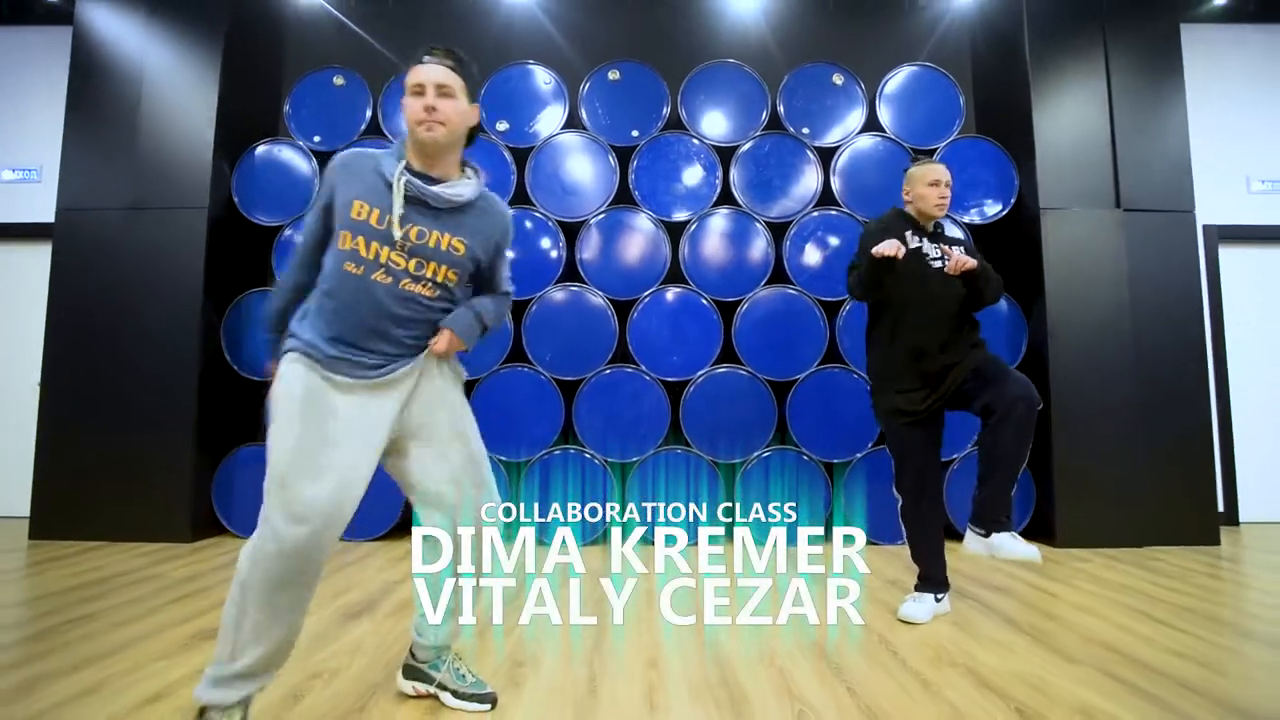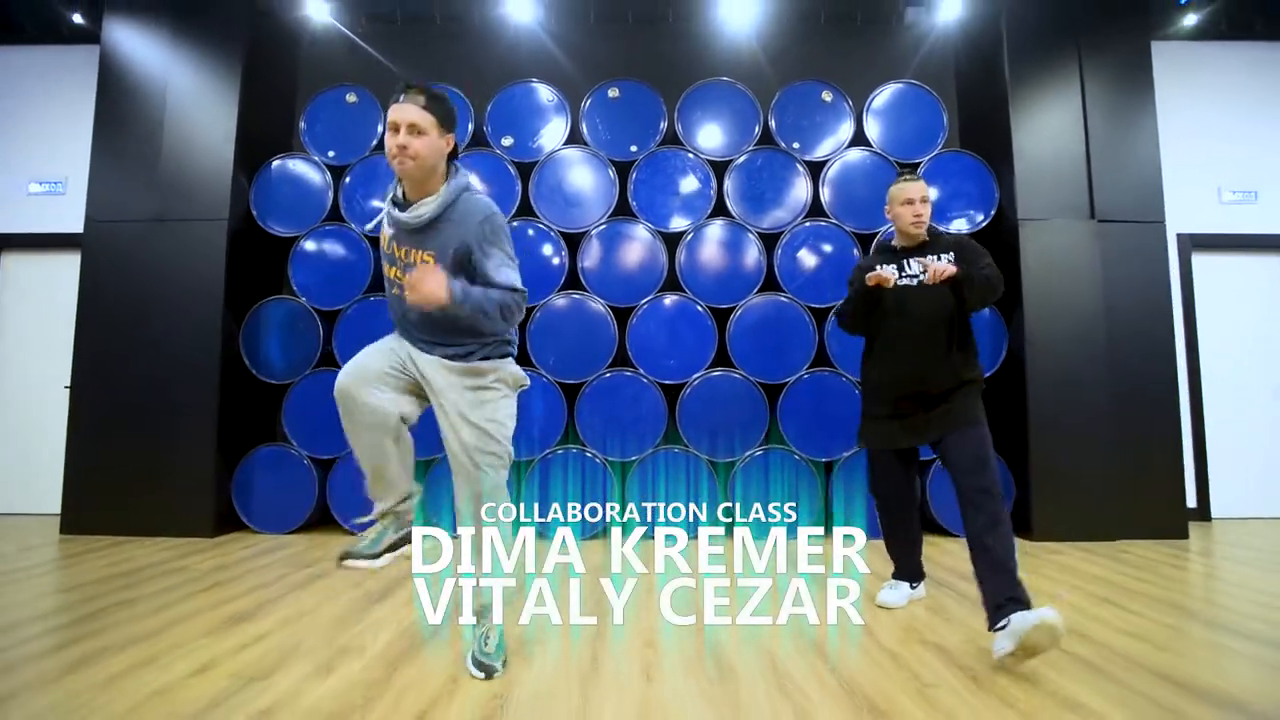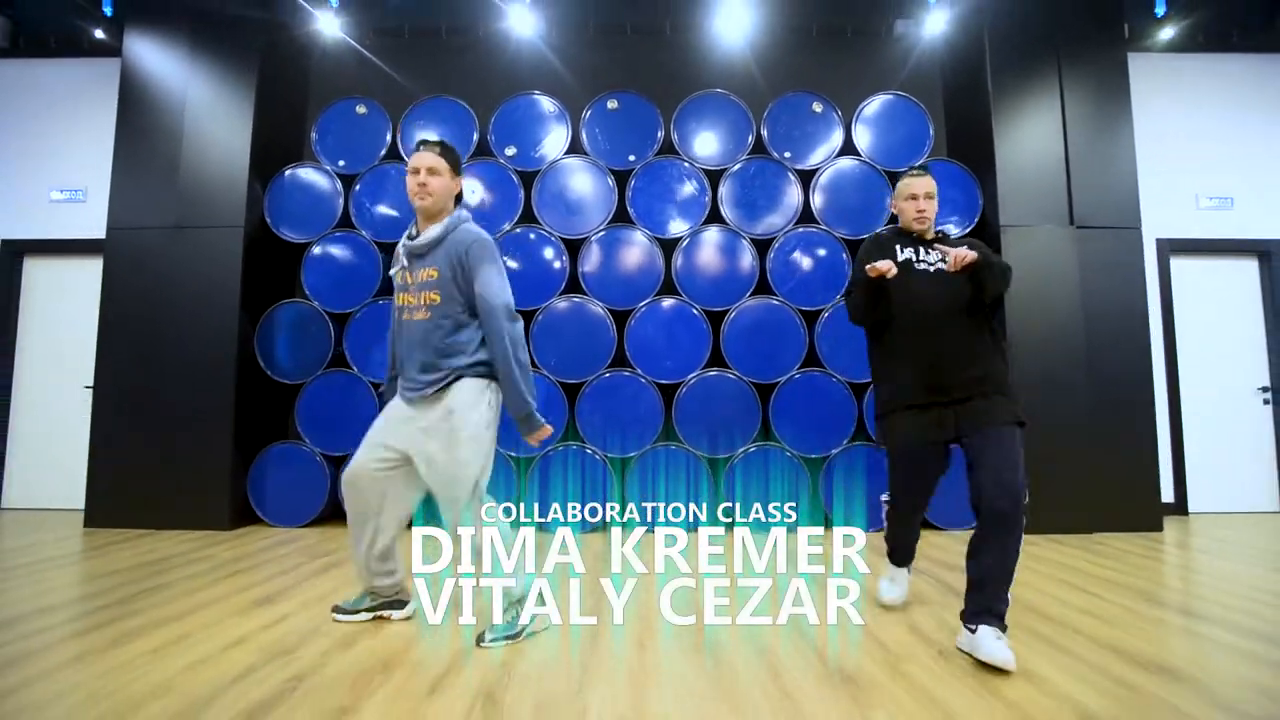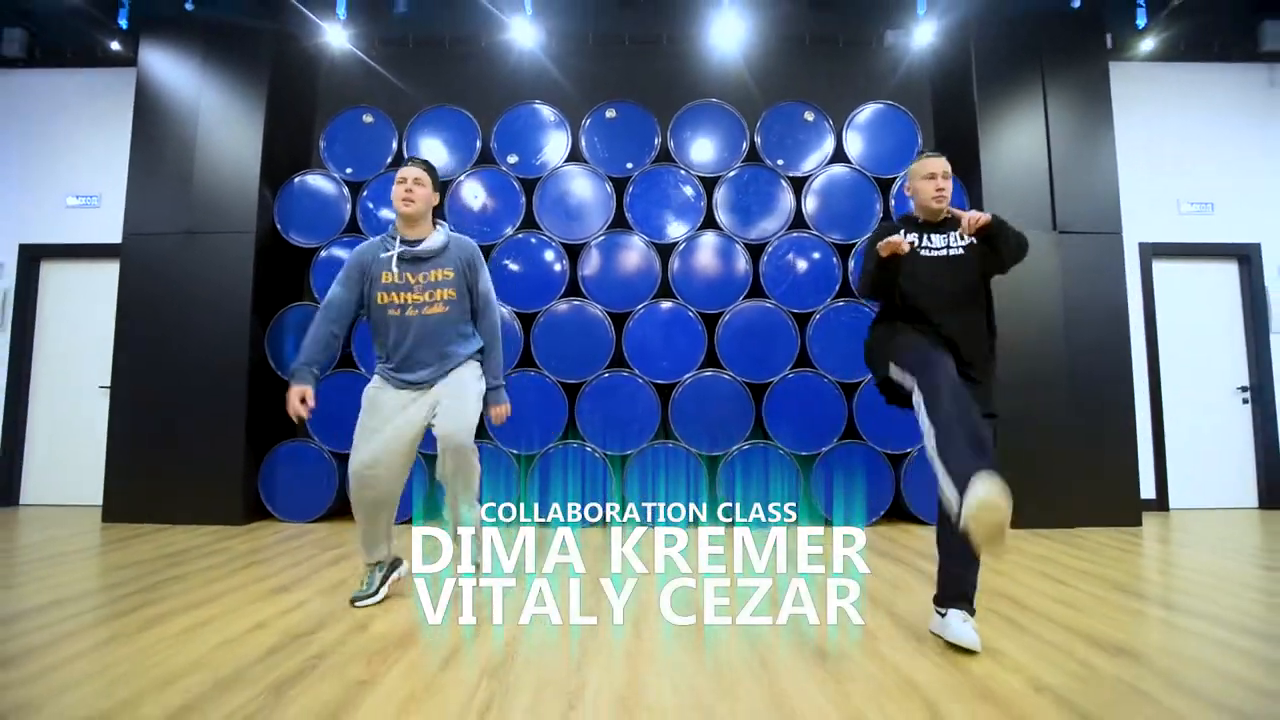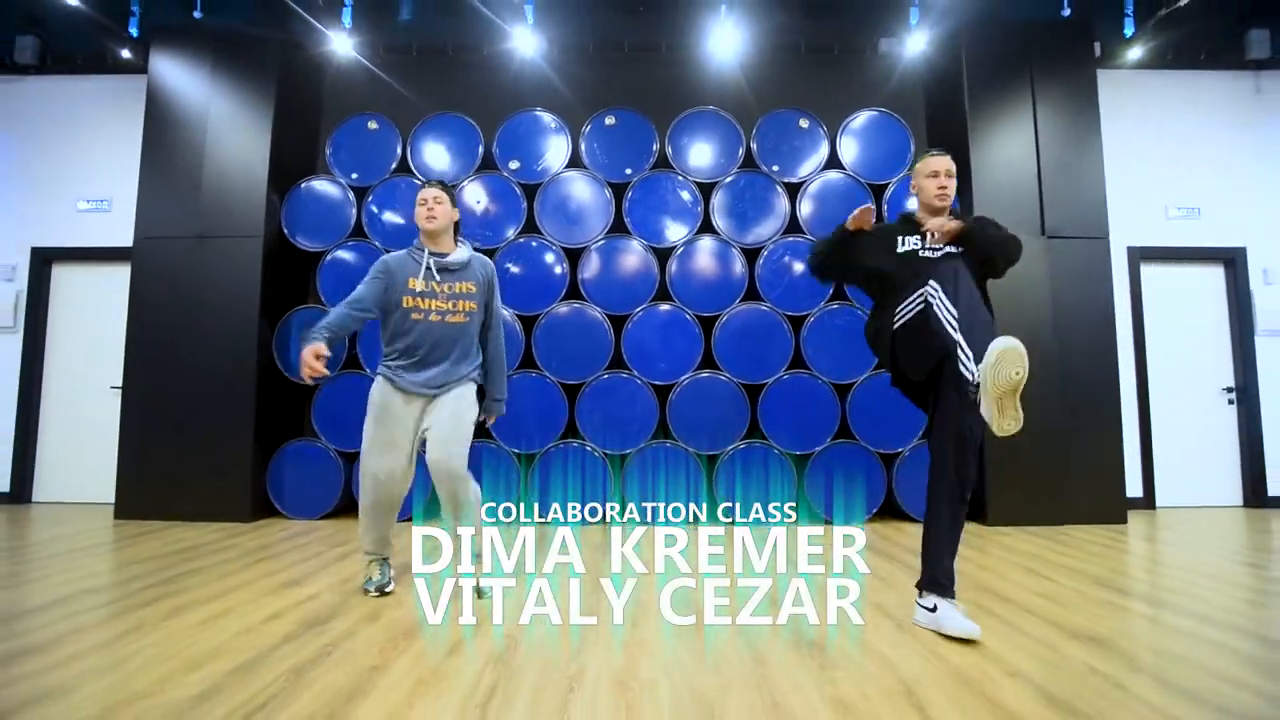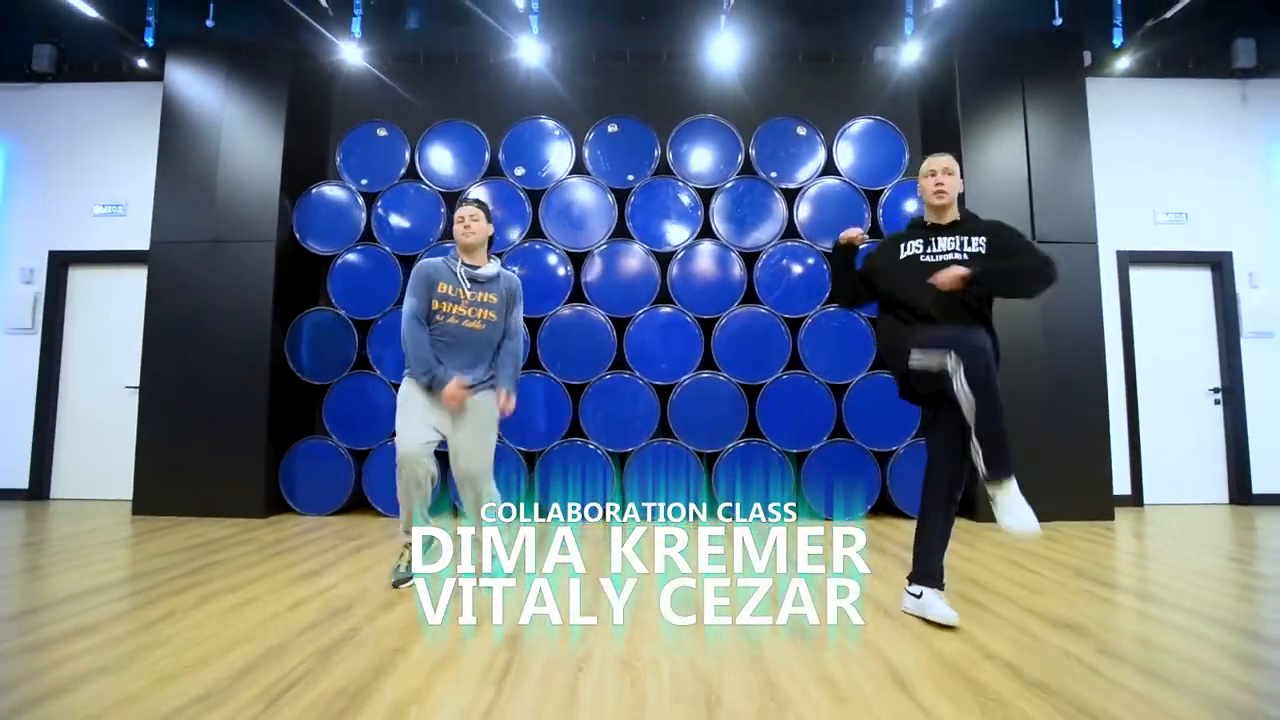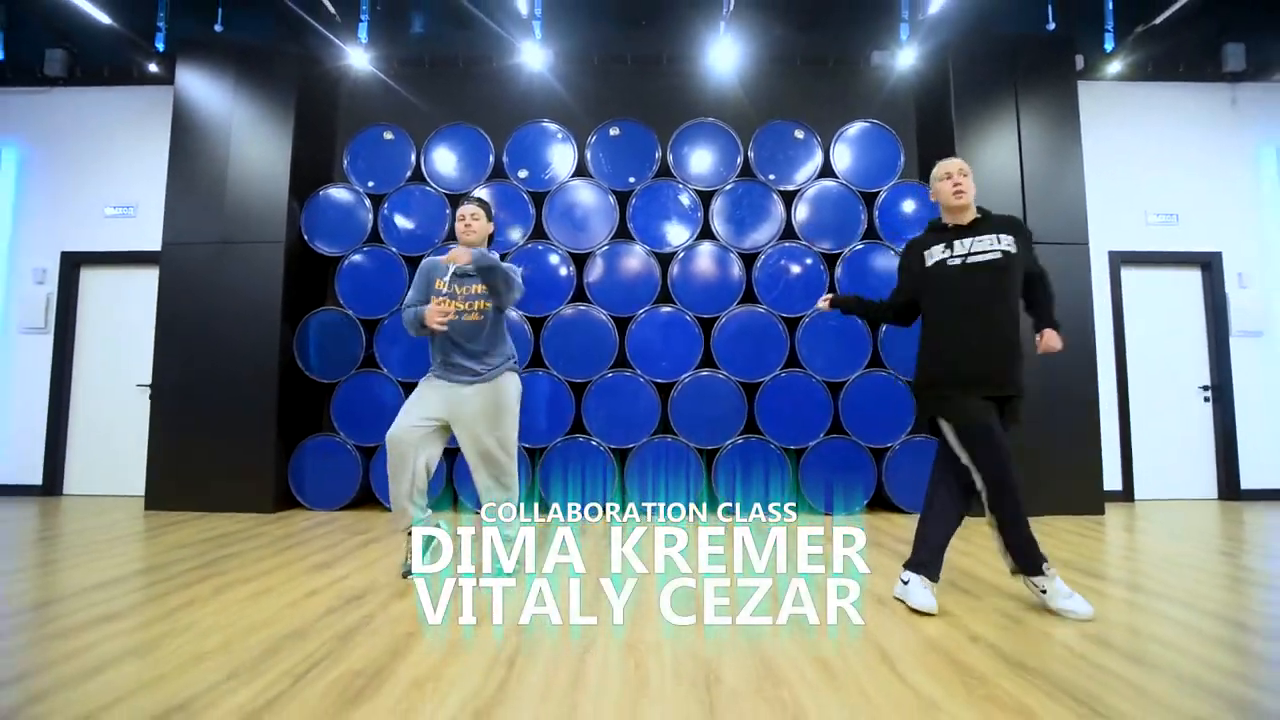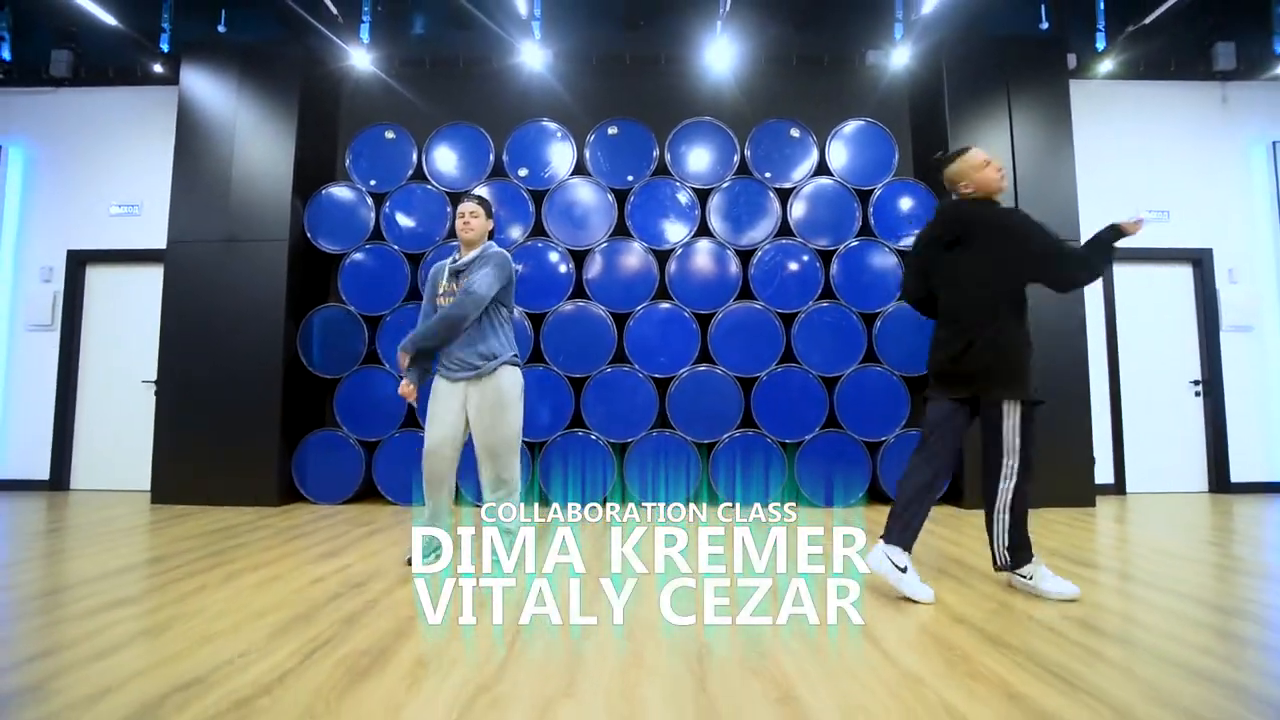
dt=0.3s
person 1, frame 1
left shoulder: (955, 243)
right shoulder: (885, 230)
left elbow: (991, 293)
right elbow: (859, 286)
left wrist: (974, 270)
right wrist: (880, 260)
left hip: (961, 358)
right hip: (902, 375)
left knee: (1018, 400)
right knee: (918, 483)
left ankle: (989, 527)
right ankle: (932, 589)
person 1, frame 2
left shoulder: (957, 249)
right shoulder: (872, 262)
left elbow: (991, 287)
right elbow: (852, 323)
left wrist: (955, 275)
right wrist: (868, 289)
left hip: (953, 395)
right hip: (889, 403)
left knee: (982, 493)
right knee: (893, 496)
left ankle: (1008, 617)
right ankle: (908, 576)
person 1, frame 3
left shoulder: (959, 248)
right shoulder: (880, 246)
left elbow: (997, 284)
right elbow: (859, 313)
left wrist: (976, 262)
right wrist: (873, 282)
left hip: (984, 390)
right hip: (915, 394)
left knee: (1005, 499)
right knee: (909, 494)
left ankle: (983, 622)
right ankle: (899, 562)
person 1, frame 4
left shoulder: (973, 231)
right shoulder: (892, 233)
left elbow: (1014, 251)
right elbow: (871, 290)
left wrist: (989, 225)
right wrist: (885, 259)
left hip: (966, 366)
right hip: (907, 346)
right knee: (937, 378)
left ankle: (952, 606)
right ankle: (971, 490)
person 1, frame 5
left shoulder: (976, 230)
right shoulder: (885, 237)
left elbow: (1007, 253)
right elbow: (823, 267)
left wrist: (955, 232)
right wrist: (850, 232)
left hip: (957, 364)
right hip: (907, 339)
left knee: (956, 473)
right knee: (950, 277)
left ankle: (934, 596)
right ankle: (988, 367)
person 1, frame 6
left shoulder: (992, 235)
right shoulder: (896, 244)
left elbow: (1040, 272)
right elbow: (848, 296)
left wrist: (971, 276)
right wrist: (843, 252)
left hip: (966, 374)
right hip: (912, 351)
left knee: (947, 476)
right knee: (972, 350)
left ankle: (923, 586)
right ankle: (1002, 480)
person 1, frame 7
left shoulder: (1012, 230)
right shoulder: (921, 250)
left elbow: (1034, 280)
right elbow: (899, 310)
left wrist: (1047, 322)
right wrist: (845, 303)
left hip: (997, 379)
right hip: (952, 383)
left knee: (956, 478)
right knee: (994, 475)
left ankle: (917, 573)
right ankle: (1037, 574)
person 1, frame 8
left shoulder: (934, 233)
right shoulder: (1007, 226)
left elbow: (915, 294)
right elbow: (1070, 272)
right wrist: (1114, 233)
left hip: (950, 363)
right hip: (996, 365)
left knee: (933, 455)
right knee: (1005, 465)
right ankle: (1017, 565)
person 2, frame 1
left shoulder: (490, 216)
right shoulder: (350, 171)
left elbow: (495, 295)
right elbow: (310, 256)
left wrist: (464, 324)
right wrist: (281, 334)
left hip: (419, 379)
right hip: (320, 372)
left knee: (465, 510)
right knee: (299, 525)
left ankle: (429, 654)
person 2, frame 2
left shoulder: (477, 214)
right shoulder: (395, 200)
left elbow: (510, 304)
left wrist: (453, 294)
left hip: (477, 367)
right hip: (409, 347)
left knee: (481, 496)
right knee: (356, 383)
left ankle: (485, 620)
right ankle: (397, 510)
person 2, frame 3
left shoulder: (472, 243)
right shoulder: (401, 252)
left elbow: (500, 328)
left wrist: (524, 410)
right wrist: (394, 392)
left hip: (463, 395)
right hip: (409, 400)
left knee: (465, 507)
right knee: (361, 481)
left ankle: (516, 600)
right ankle: (386, 591)
person 2, frame 4
left shoulder: (463, 251)
right shoulder: (365, 257)
left elbow: (488, 321)
right elbow: (332, 316)
left wrist: (494, 386)
right wrist: (303, 373)
left hip: (455, 374)
right hip: (392, 385)
left knee: (456, 438)
right knee: (367, 473)
right ankle: (381, 561)
person 2, frame 5
left shoulder: (481, 270)
right shoulder: (391, 266)
left elbow: (493, 337)
right elbow: (355, 307)
left wrist: (495, 396)
right wrist: (317, 339)
left hip: (454, 391)
right hip: (394, 389)
left knee: (450, 470)
right knee: (383, 477)
left ankle: (477, 553)
right ankle: (378, 559)
person 2, frame 6
left shoulder: (509, 284)
right shoulder: (428, 270)
left elbow: (511, 342)
right elbow: (412, 326)
left wrist: (507, 386)
right wrist: (438, 379)
left hip: (479, 394)
right hip: (424, 387)
left knee: (474, 473)
right knee: (411, 454)
right ankle: (415, 544)
person 2, frame 7
left shoulder: (501, 268)
right shoulder: (431, 266)
left elbow: (511, 292)
right elbow: (412, 307)
left wrist: (478, 259)
right wrist: (423, 315)
left hip: (493, 382)
right hip: (441, 380)
left knee: (495, 466)
right knee: (402, 439)
right ankle: (419, 528)
person 2, frame 8
left shoulder: (498, 260)
right shoulder: (437, 271)
left elbow: (466, 307)
right elbow: (428, 324)
left wrist: (411, 342)
right wrist: (414, 375)
left hip: (495, 375)
right hip: (449, 378)
left knee: (498, 460)
right knee: (437, 454)
right ankle: (433, 538)
